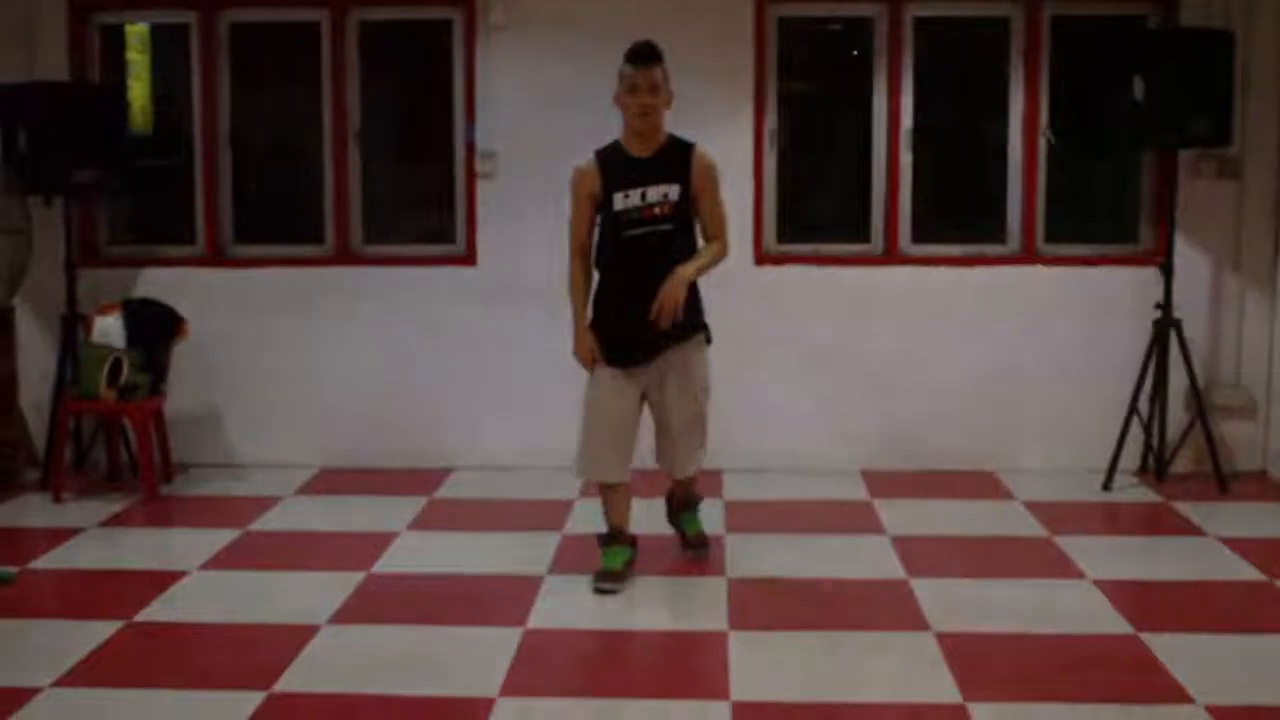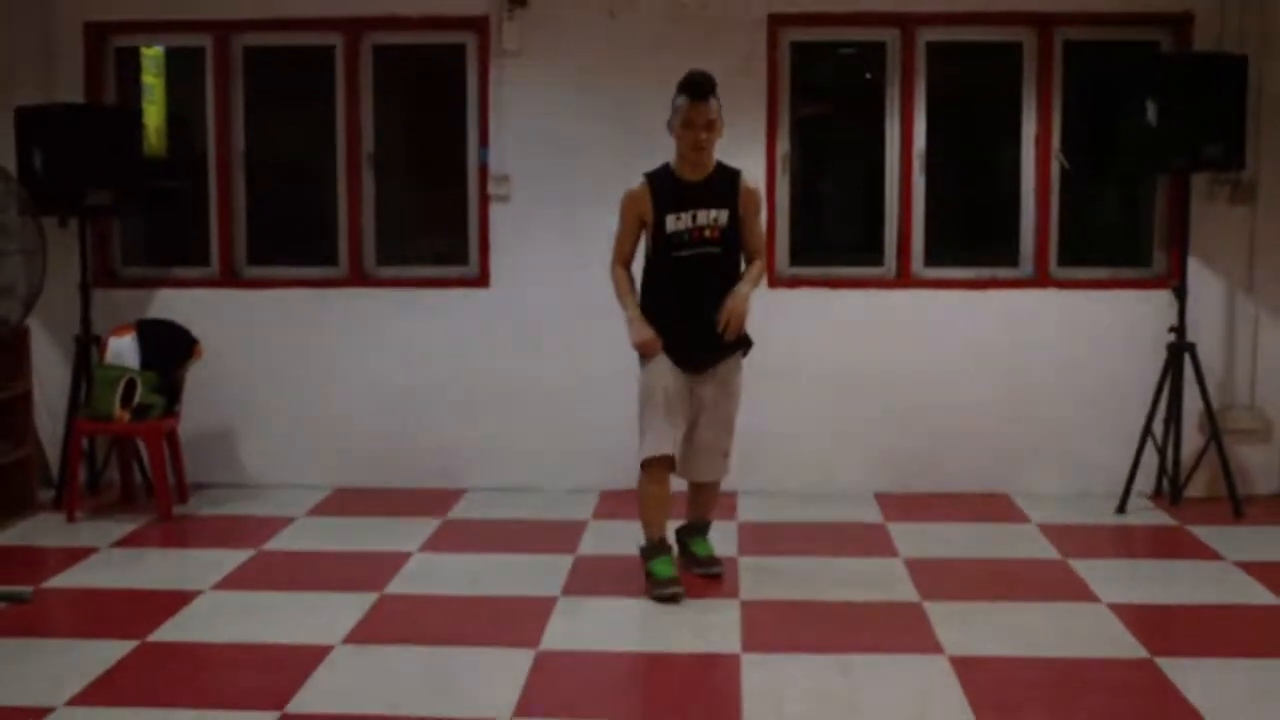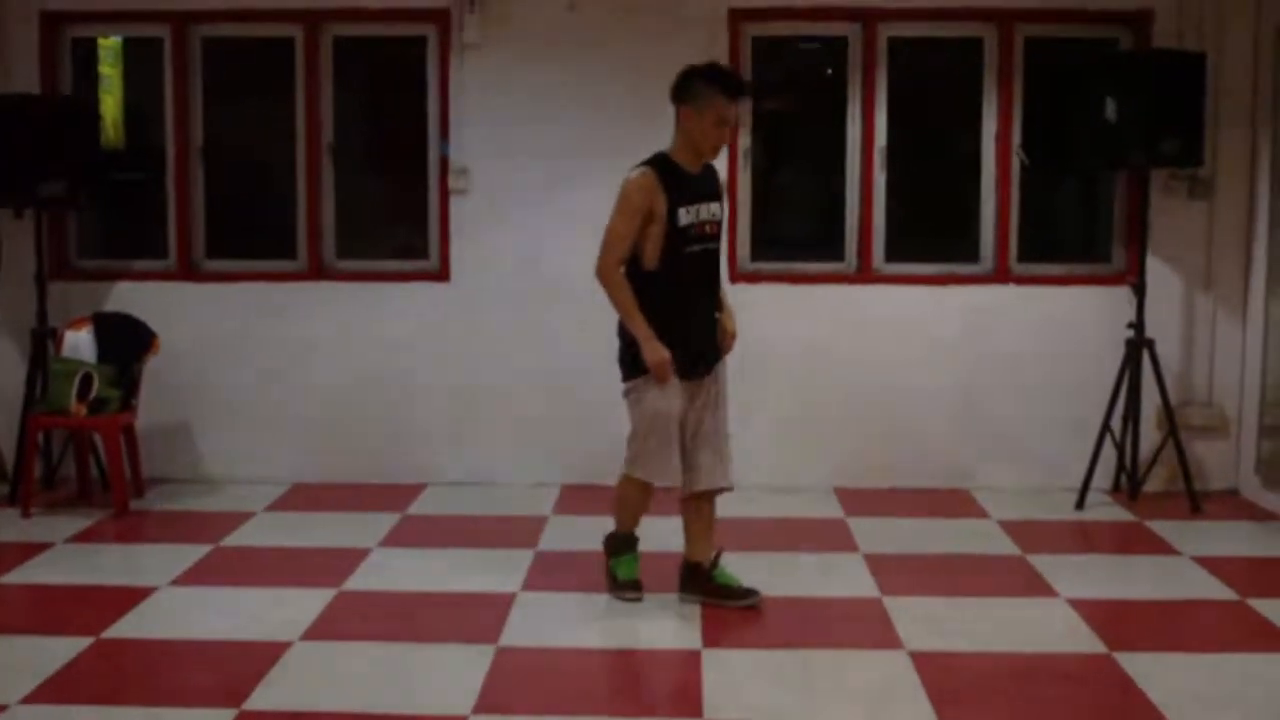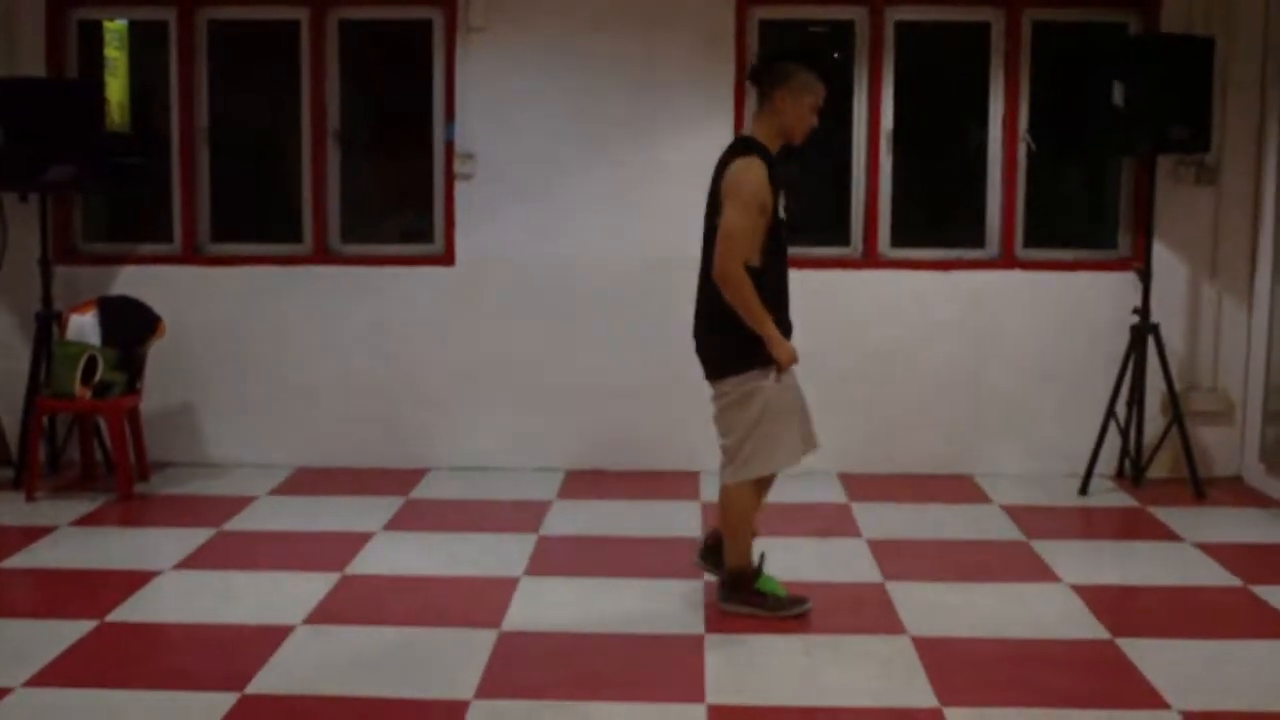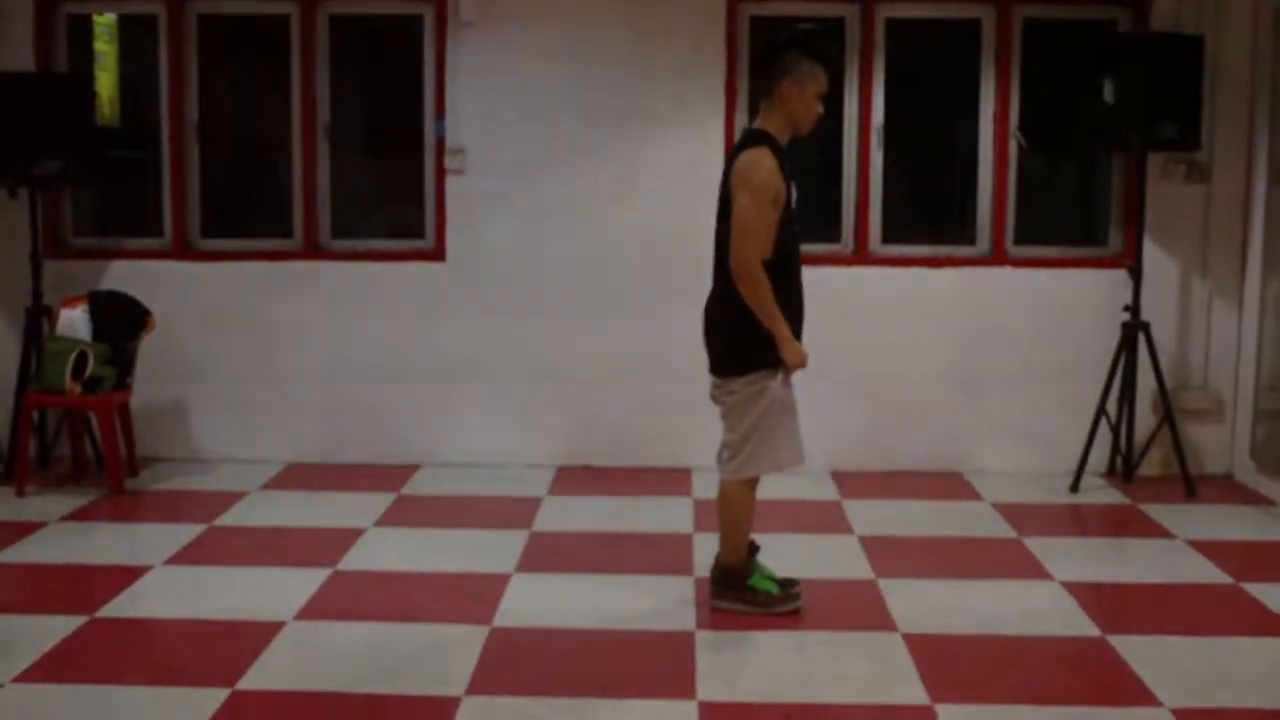
dt=1s
person 1, frame 1
left shoulder: (695, 163)
right shoulder: (592, 172)
left elbow: (718, 242)
right elbow: (580, 254)
left wrist: (685, 272)
right wrist: (579, 326)
left hip: (679, 325)
right hip: (614, 329)
left knee: (685, 437)
right knee: (607, 441)
left ankle: (684, 507)
right ankle: (619, 543)
person 1, frame 2
left shoulder: (742, 191)
right shoulder: (643, 194)
left elbow: (756, 256)
right elbow: (621, 264)
left wrist: (743, 291)
right wrist: (634, 319)
left hip: (719, 343)
right hip: (664, 344)
left knee: (710, 450)
right knee: (658, 451)
left ankle: (696, 535)
right ankle: (658, 554)
person 1, frame 3
left shoulder: (713, 183)
right shoulder: (645, 184)
right elbow: (608, 268)
left wrist: (724, 310)
right wrist: (645, 340)
left hip: (705, 348)
right hip: (656, 351)
left knee: (706, 462)
right knee: (648, 462)
left ankle: (700, 568)
right ankle: (621, 547)
person 1, frame 4
left shoulder: (754, 161)
right shoulder: (749, 170)
right elbow: (726, 269)
left wrist: (770, 333)
right wrist: (774, 336)
left hip: (748, 339)
right hip: (738, 341)
left knee: (764, 453)
right knee: (748, 461)
left ankle: (722, 544)
right ankle: (739, 581)
person 1, frame 5
left shoulder: (763, 155)
right shoulder: (760, 161)
right elbow: (744, 263)
left wrist: (778, 335)
right wrist: (785, 337)
left hip: (753, 337)
right hip: (750, 340)
left knee: (747, 460)
right knee: (744, 462)
left ankle: (740, 563)
right ankle: (732, 580)
